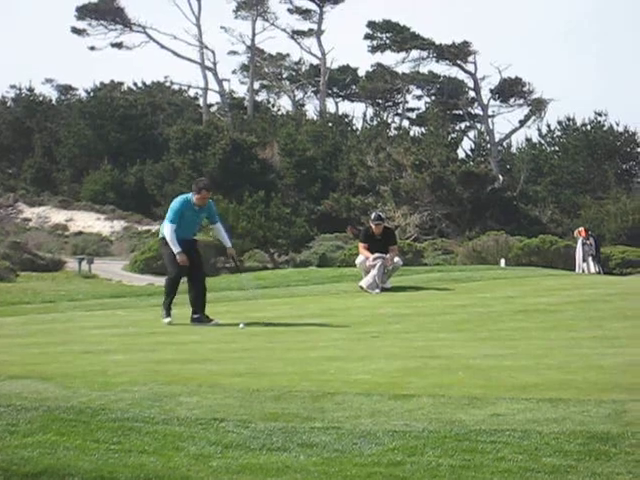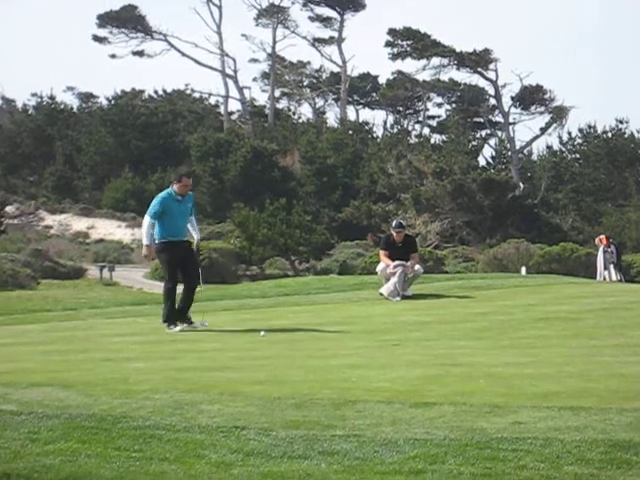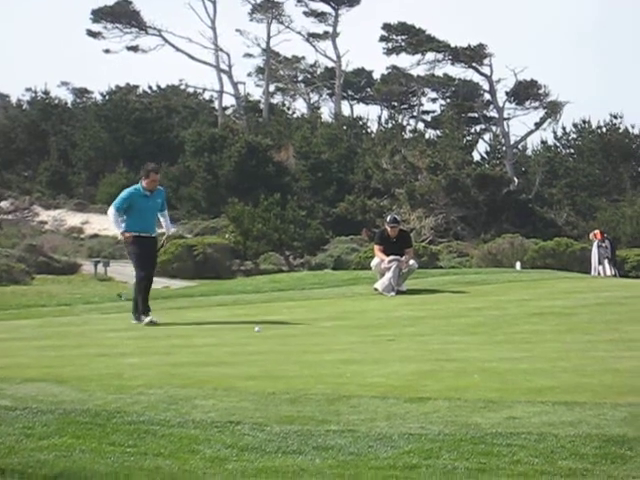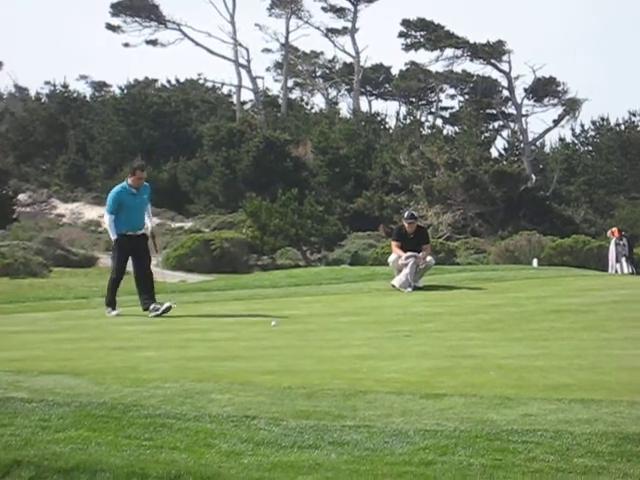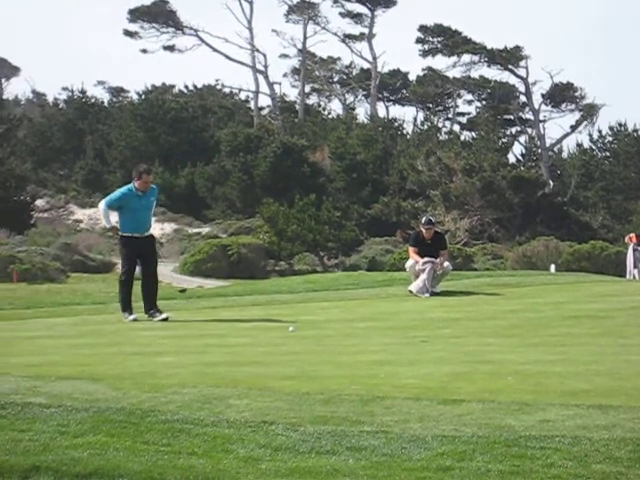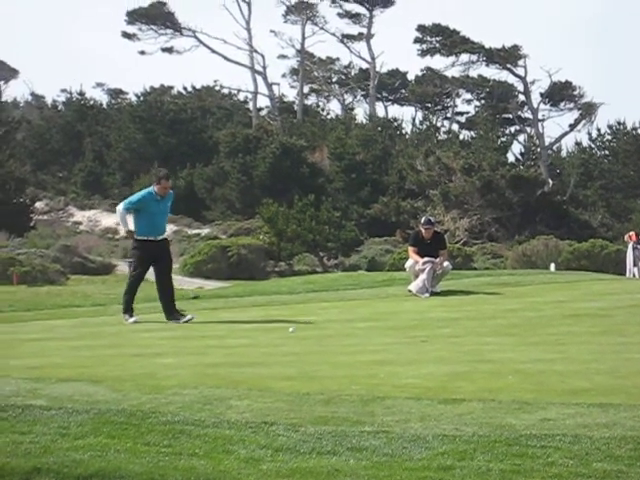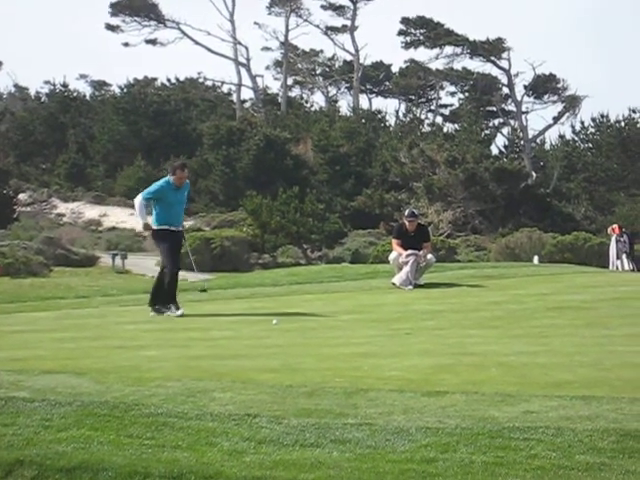
dt=0.5s
person 1, frame 1
left shoulder: (209, 205)
right shoulder: (179, 203)
left elbow: (216, 225)
right elbow: (168, 229)
left wrist: (228, 246)
right wrist: (178, 252)
left hip: (189, 241)
right hip: (171, 241)
left knee: (198, 276)
right knee: (176, 273)
left ankle: (198, 314)
right ankle: (166, 308)
person 1, frame 2
left shoulder: (189, 197)
right shoulder: (162, 199)
right elbow: (148, 221)
left wrist: (197, 236)
right wrist: (146, 245)
left hip: (184, 243)
right hip: (166, 245)
left knee: (193, 279)
right knee: (172, 282)
left ankle: (181, 315)
right ankle: (170, 320)
person 1, frame 3
left shoulder: (161, 192)
right shoulder: (130, 194)
left elbow: (163, 213)
right elbow: (112, 212)
left wrist: (168, 230)
right wrist: (122, 231)
left hip: (151, 239)
right hip: (135, 239)
left knee: (148, 275)
right knee: (142, 273)
left ankle: (139, 312)
right ankle: (142, 312)
person 1, frame 4
left shoulder: (146, 188)
right shoulder: (117, 192)
right elbow: (109, 217)
left wrist: (149, 223)
right wrist: (114, 238)
left hip: (140, 236)
right hip: (123, 238)
left knee: (144, 270)
right knee: (118, 272)
left ankle: (150, 304)
right ankle: (110, 305)
person 1, frame 5
left shoulder: (153, 190)
right shoulder: (123, 194)
right elbow: (103, 205)
right wrist: (110, 225)
left hip: (147, 238)
right hip: (128, 240)
left knee: (151, 273)
right knee: (127, 275)
left ankle: (151, 309)
right ankle: (127, 310)
person 1, frame 6
left shoulder: (170, 195)
right shoulder: (142, 197)
right elbow: (121, 208)
right wrist: (127, 229)
left hip: (161, 241)
right hip: (143, 243)
left knee: (165, 277)
right knee: (136, 278)
left ankle: (172, 313)
right ankle: (127, 311)
person 1, frame 7
left shoulder: (186, 185)
right shoulder: (160, 187)
right elbow: (139, 199)
right wrist: (144, 222)
left hip: (177, 231)
right hip: (162, 231)
left knee: (167, 268)
right knee: (171, 266)
left ankle: (157, 304)
right ankle: (171, 303)
